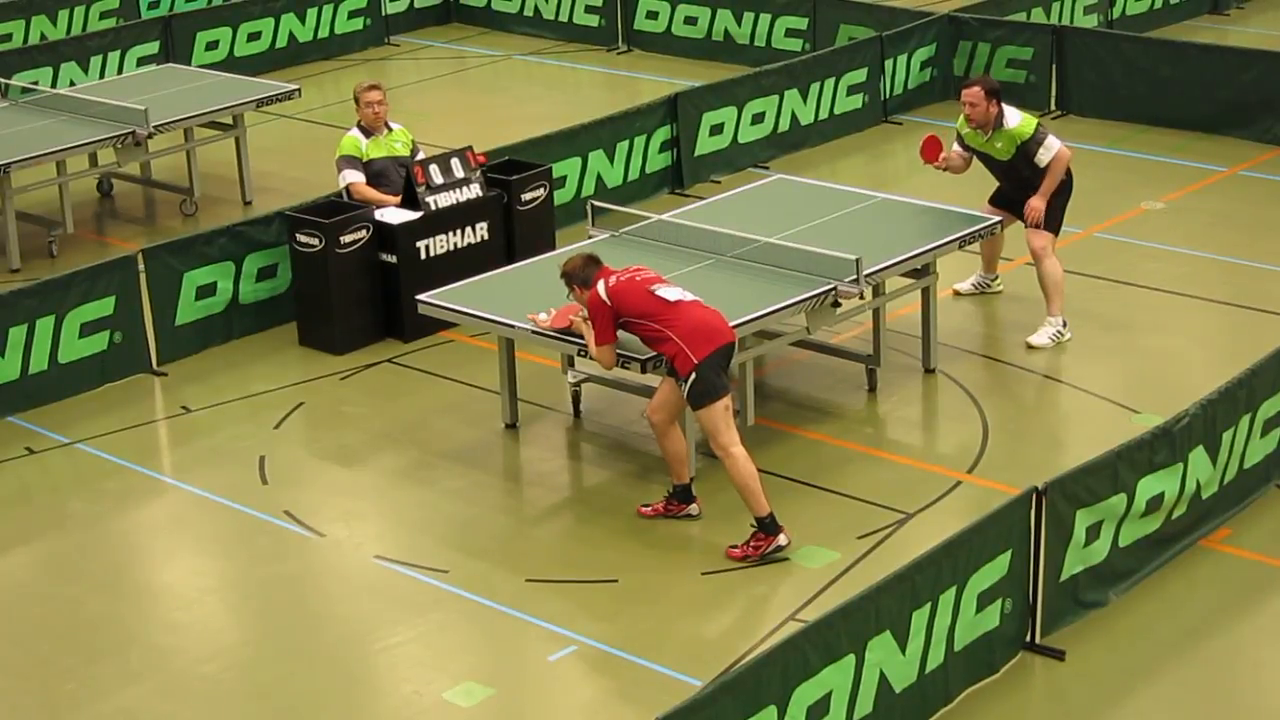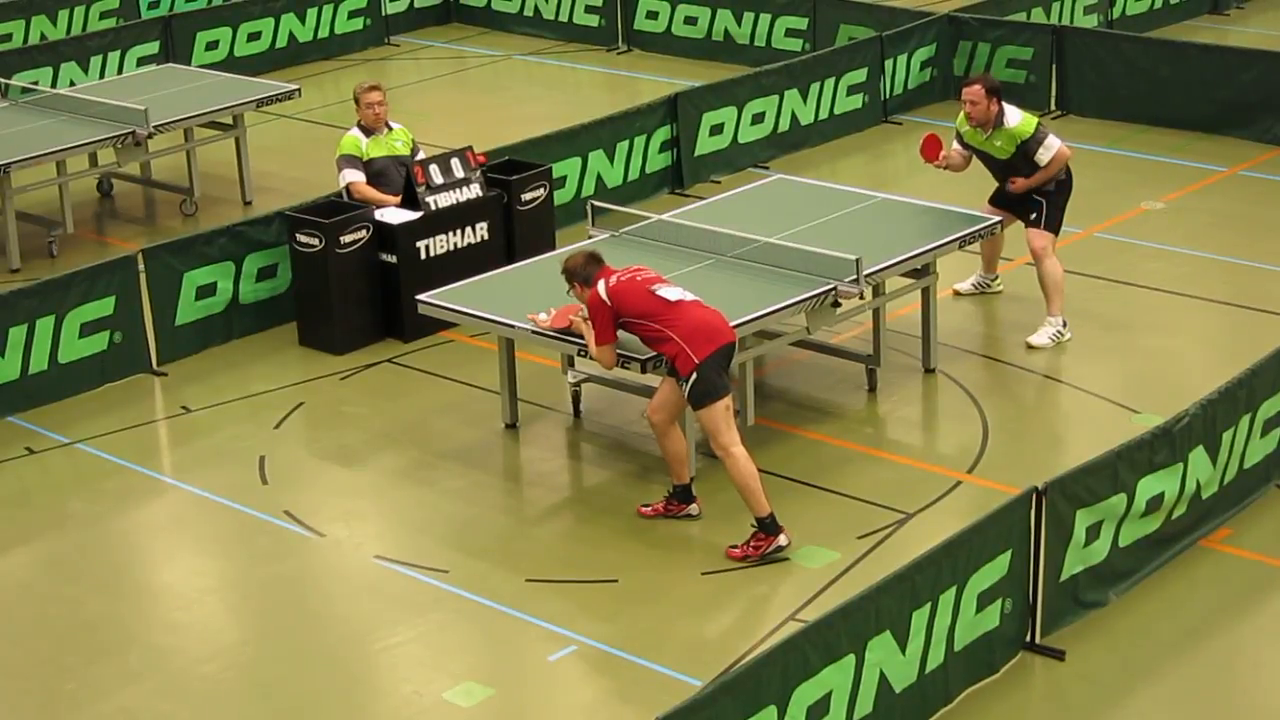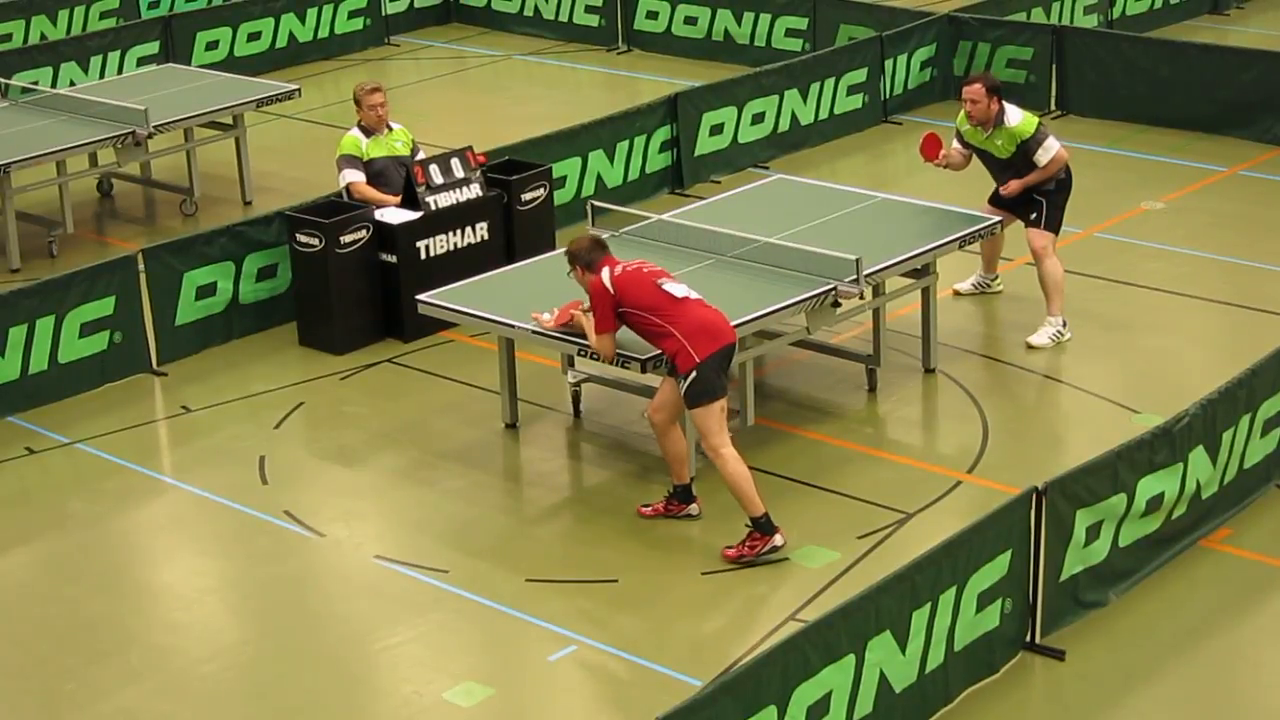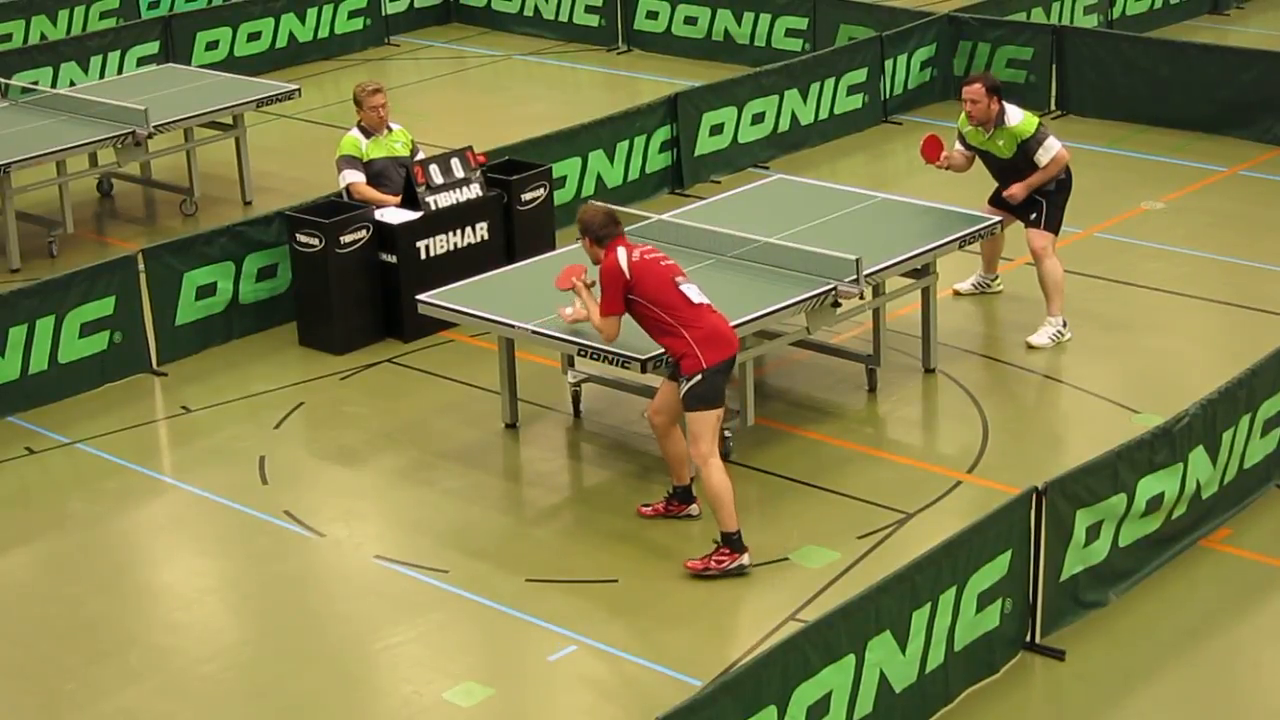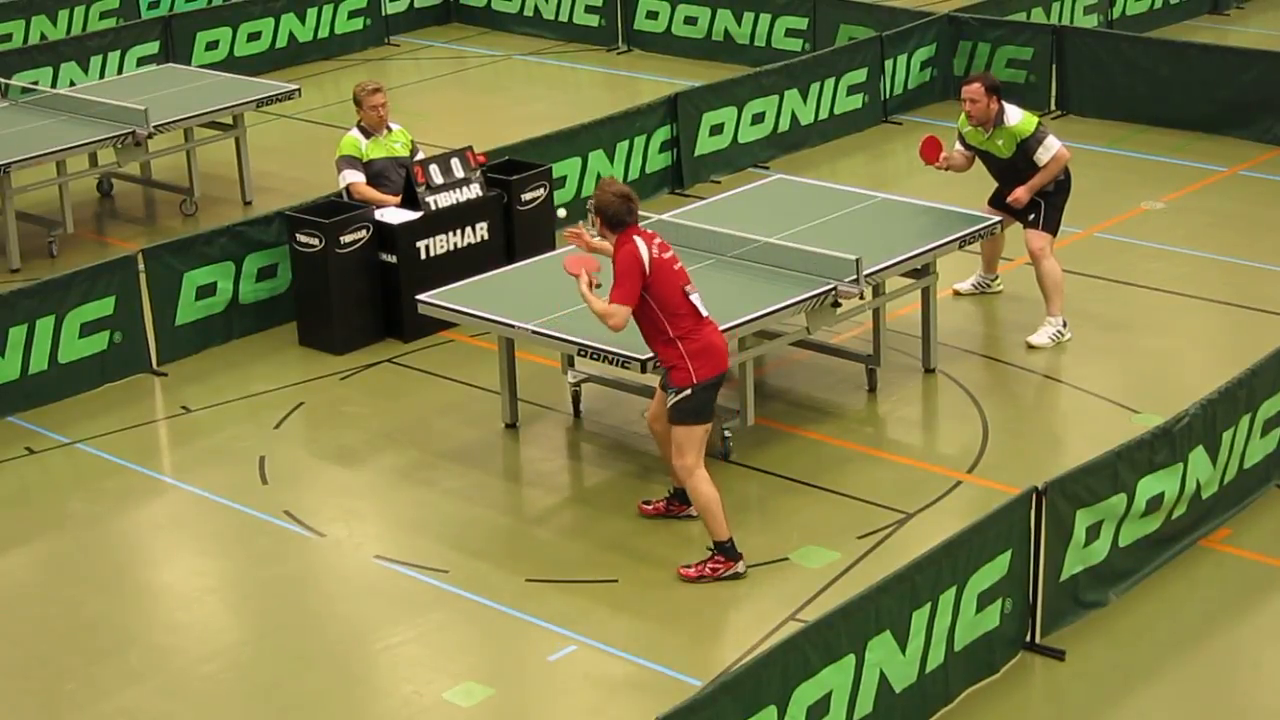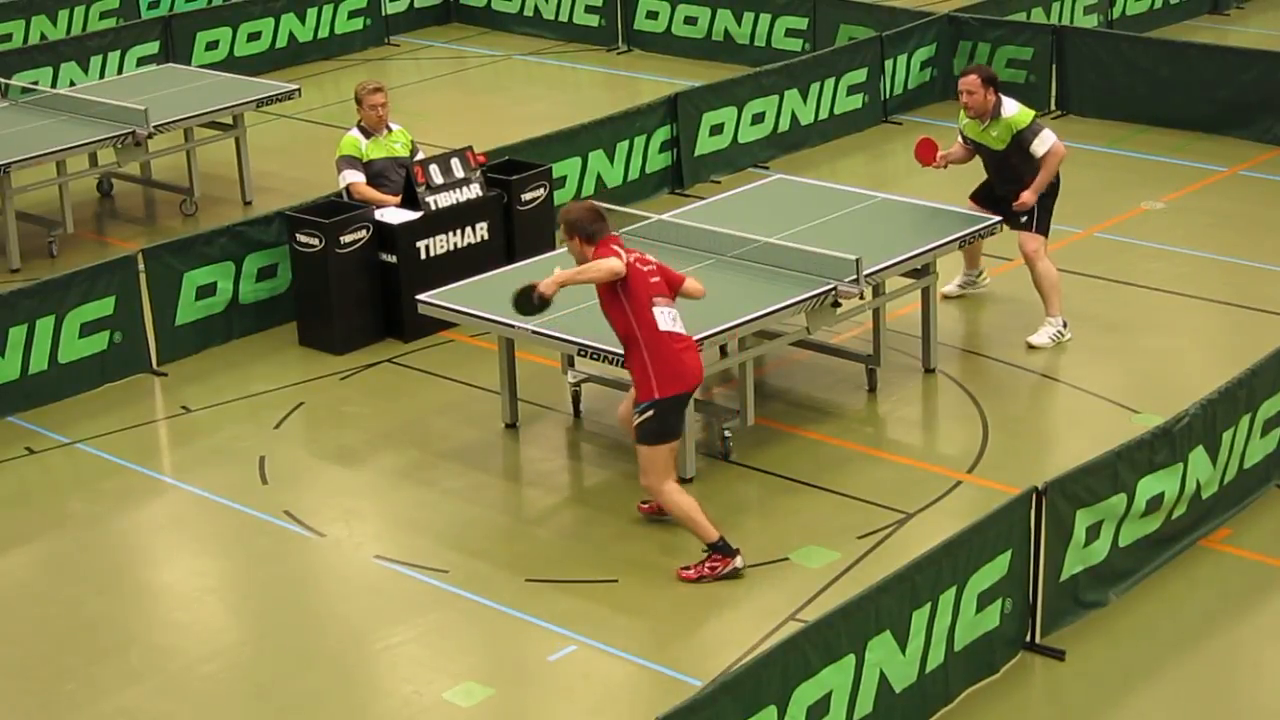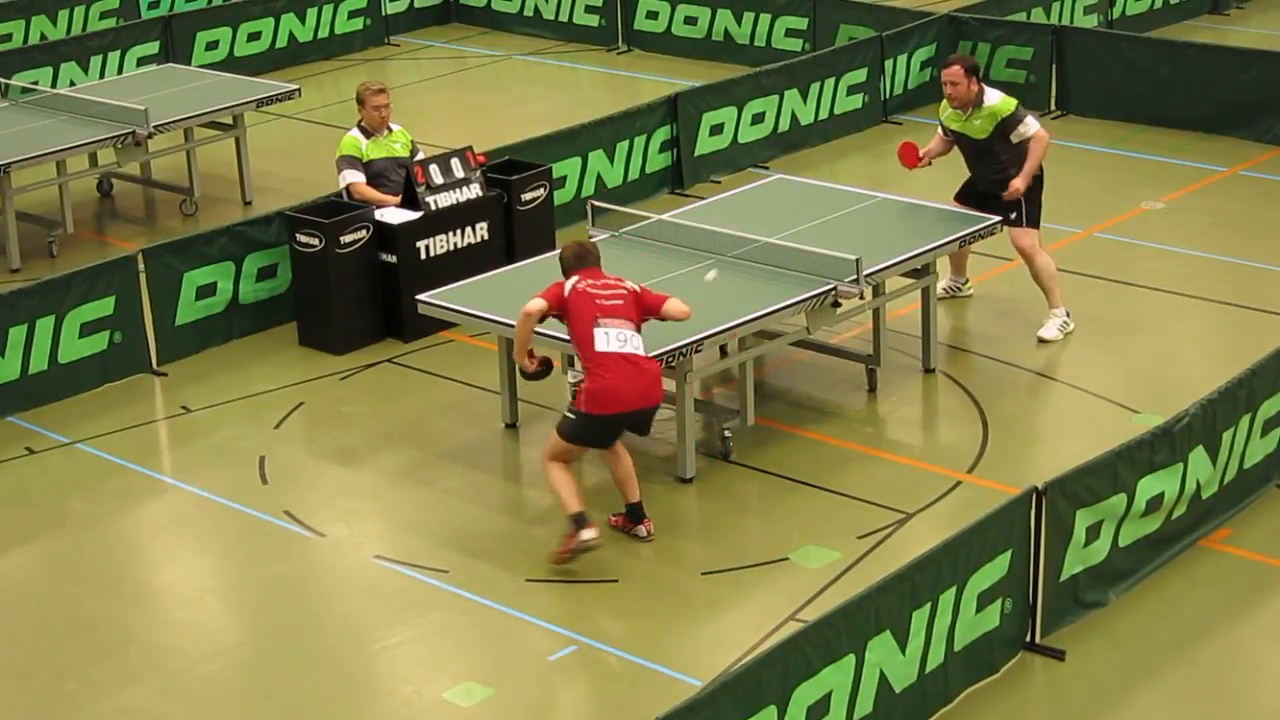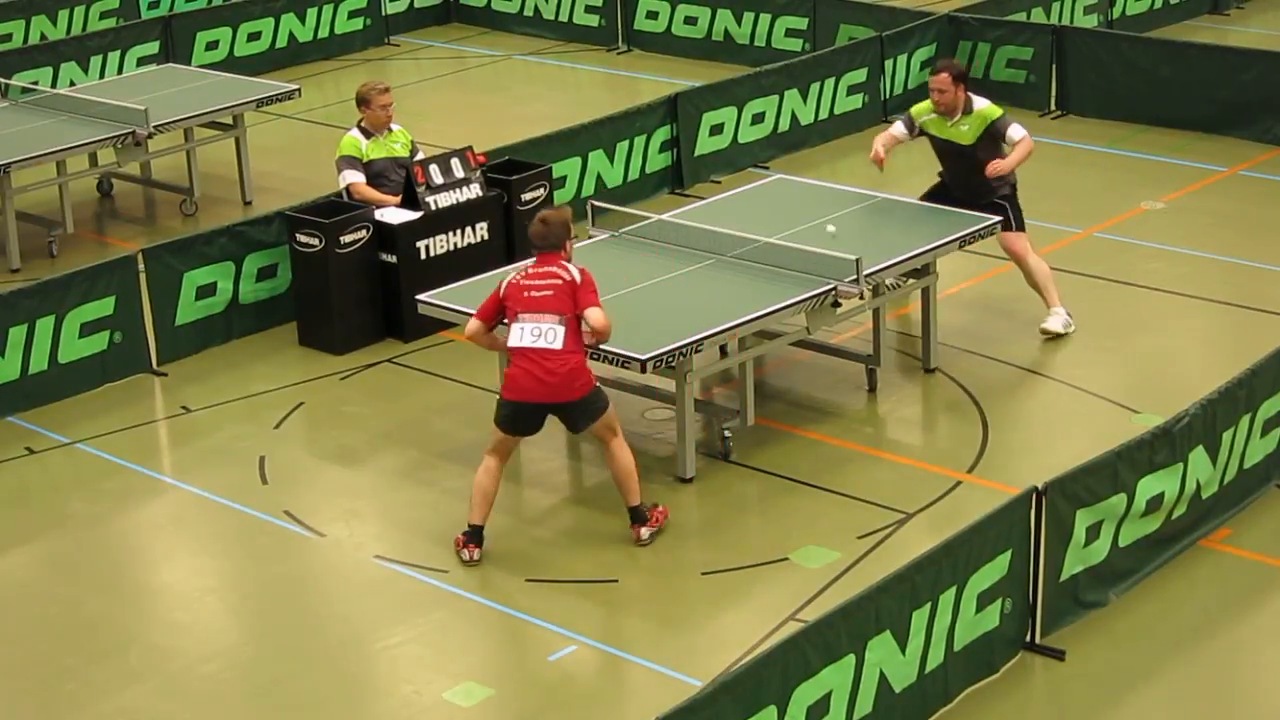
dt=0.3s
person 1, frame 1
left shoulder: (598, 296)
right shoulder: (632, 273)
left elbow: (607, 361)
left wrist: (585, 330)
right wrist: (574, 324)
left hip: (699, 346)
right hip: (715, 330)
left knee: (726, 445)
right knee: (659, 416)
left ankle: (770, 531)
right ankle: (683, 499)
person 1, frame 2
left shoulder: (598, 296)
right shoulder: (632, 273)
left elbow: (607, 361)
left wrist: (585, 330)
right wrist: (582, 323)
left hip: (699, 347)
right hip: (715, 330)
left knee: (726, 445)
right knee: (659, 416)
left ankle: (770, 531)
right ankle: (682, 498)
person 1, frame 3
left shoulder: (599, 285)
right shoulder: (632, 268)
left elbow: (606, 351)
left wrist: (584, 322)
right wrist: (579, 320)
left hip: (699, 346)
right hip: (715, 331)
left knee: (716, 446)
right knee: (659, 416)
left ankle: (765, 531)
right ankle: (683, 499)
person 1, frame 4
left shoulder: (612, 265)
right shoulder: (639, 253)
left elbow: (609, 332)
left wrist: (585, 295)
right wrist: (584, 311)
left hip: (705, 351)
right hip: (713, 339)
left knee: (703, 454)
right knee: (659, 417)
left ankle: (733, 548)
right ankle: (682, 498)
person 1, frame 5
left shoulder: (628, 252)
right shoulder: (646, 238)
left elbow: (617, 320)
left wrist: (587, 292)
right wrist: (595, 244)
left hip: (694, 363)
right hip: (703, 348)
left knee: (687, 464)
right knee: (657, 423)
left ankle: (728, 555)
right ankle: (681, 500)
person 1, frame 6
left shoulder: (609, 256)
right shoulder: (641, 258)
left elbow: (613, 269)
right elbow: (697, 290)
left wrist: (560, 279)
left hip: (663, 379)
right hip: (686, 365)
left knee: (656, 482)
right knee: (627, 416)
left ankle: (723, 554)
right ankle: (667, 503)
person 1, frame 7
left shoulder: (566, 289)
right shoulder: (631, 289)
left elbow: (531, 311)
right elbow: (681, 311)
left wrist: (521, 353)
right wrist: (646, 313)
left hip: (603, 395)
right hip: (648, 391)
left knee: (554, 460)
right knee: (609, 442)
left ankle: (581, 526)
right ankle: (636, 518)
person 1, frame 8
left shoulder: (511, 281)
right shoulder: (576, 275)
left elbow: (472, 331)
right elbow: (599, 324)
right wrist: (590, 340)
left hip: (519, 388)
right hip: (571, 384)
left knee: (496, 455)
right knee: (612, 436)
left ankle: (473, 540)
right ankle: (642, 520)
person 2, frame 1
left shoulder: (1019, 128)
right shoulder: (966, 125)
left elbow: (1063, 156)
right elbow: (962, 161)
left wrist: (1041, 198)
right wrist: (947, 162)
left hip: (1049, 185)
right hip: (1015, 184)
left knee: (1040, 247)
left ankle: (1057, 323)
right ankle: (988, 278)
person 2, frame 2
left shoulder: (1019, 127)
right shoulder: (966, 123)
left elbow: (1063, 154)
right elbow: (962, 159)
left wrist: (1029, 183)
right wrist: (947, 160)
left hip: (1048, 184)
right hip: (1013, 183)
left knee: (1040, 247)
left ankle: (1056, 323)
right ankle: (988, 278)
person 2, frame 3
left shoulder: (1020, 126)
right shoulder: (966, 121)
left elbow: (1060, 158)
right elbow: (962, 157)
left wrist: (1023, 183)
right wrist: (947, 158)
left hip: (1048, 183)
right hip: (1012, 183)
left knee: (1040, 247)
left ankle: (1057, 323)
right ankle: (988, 278)
person 2, frame 4
left shoulder: (1020, 126)
right shoulder: (967, 123)
left elbow: (1060, 158)
right elbow: (964, 159)
left wrist: (1026, 187)
right wrist: (949, 160)
left hip: (1048, 184)
right hip: (1013, 183)
left knee: (1040, 247)
left ankle: (1057, 323)
right ankle: (988, 278)
person 2, frame 5
left shoulder: (1019, 126)
right shoulder: (967, 123)
left elbow: (1061, 156)
right elbow: (965, 159)
left wrist: (1029, 190)
right wrist: (949, 161)
left hip: (1047, 185)
right hip: (1013, 184)
left knee: (1038, 248)
left ankle: (1057, 323)
right ankle: (988, 278)
person 2, frame 6
left shoulder: (1015, 118)
right shoulder: (967, 116)
left elbow: (1057, 151)
right elbow: (966, 149)
left wrist: (1034, 191)
right wrist: (948, 157)
left hip: (1035, 188)
right hip: (1001, 184)
left knee: (1032, 250)
left ankle: (1056, 323)
right ankle: (973, 275)
person 2, frame 7
left shoulder: (999, 107)
right shoulder: (947, 109)
left elbow: (1041, 137)
right elbow: (944, 139)
left wrist: (1024, 177)
right wrist: (928, 153)
left hip: (1017, 183)
right hip: (985, 180)
left knee: (1027, 245)
left ankle: (1059, 314)
right ankle: (959, 282)
person 2, frame 8
left shoulder: (985, 113)
right shoulder: (924, 112)
left elbow: (1026, 142)
right elbow: (889, 135)
left wrist: (1008, 164)
right wrist: (879, 148)
left hip: (995, 191)
right hip: (954, 187)
left knee: (1018, 250)
left ankle: (1058, 312)
